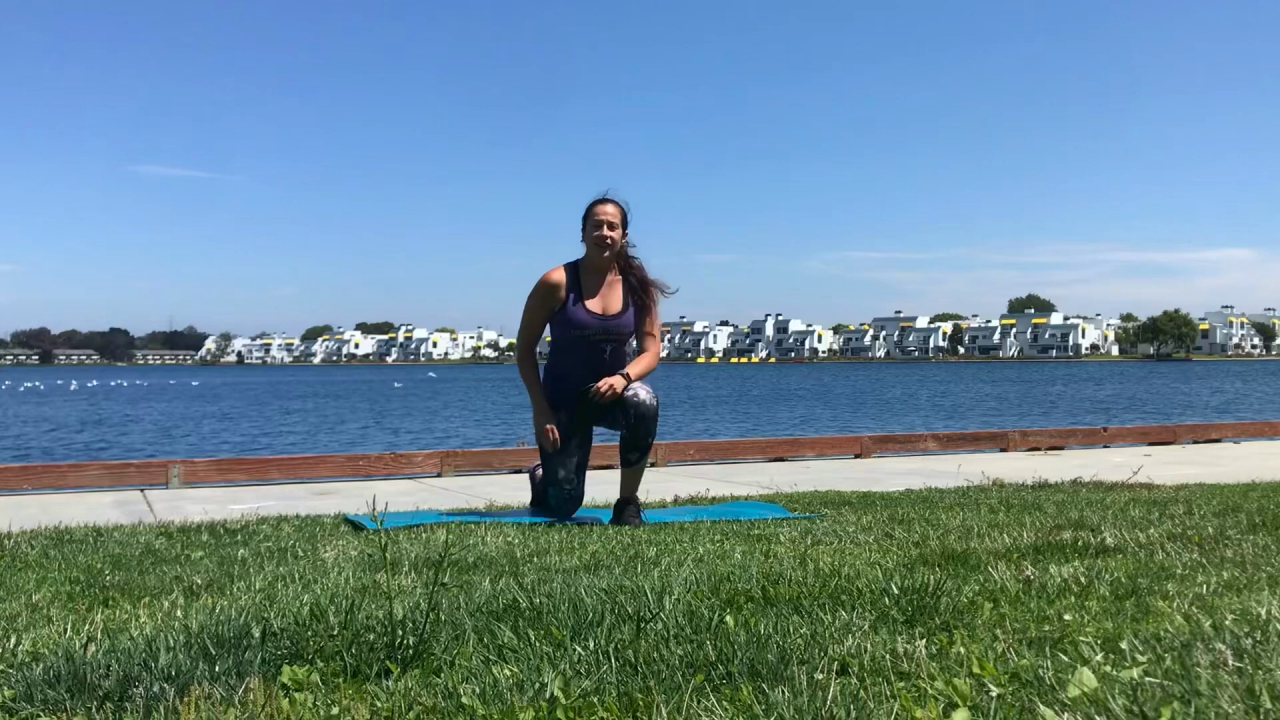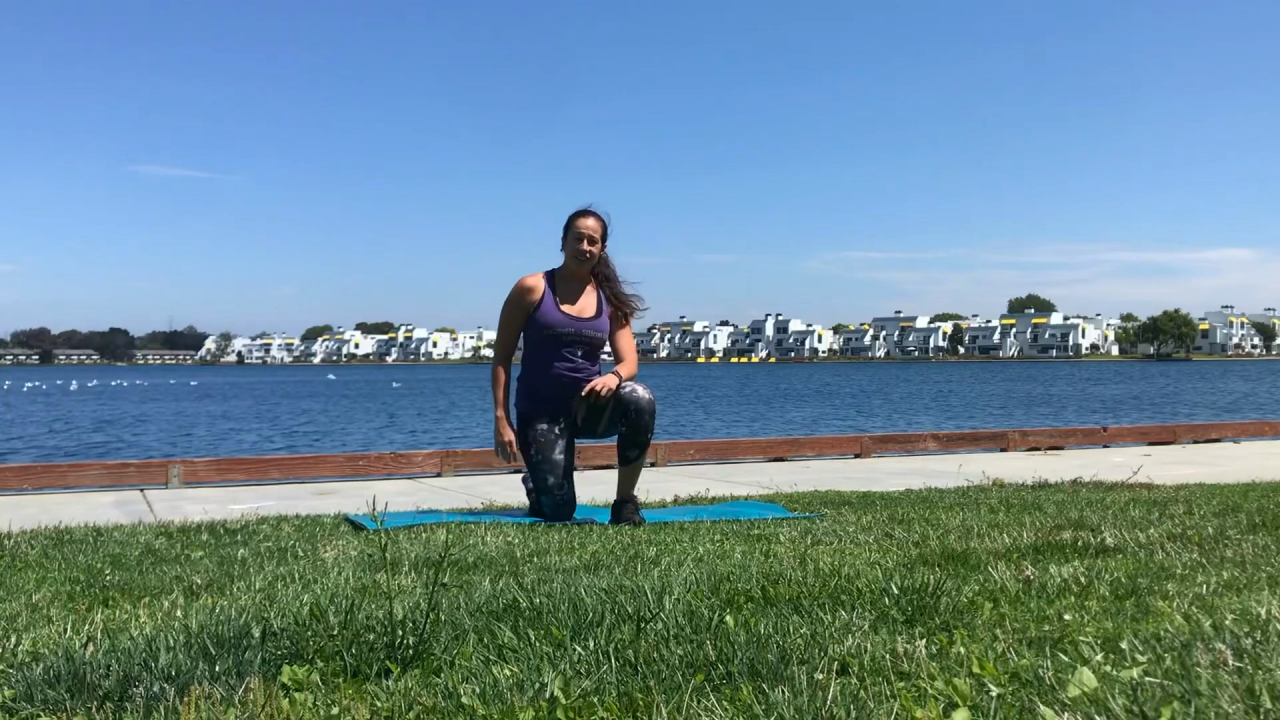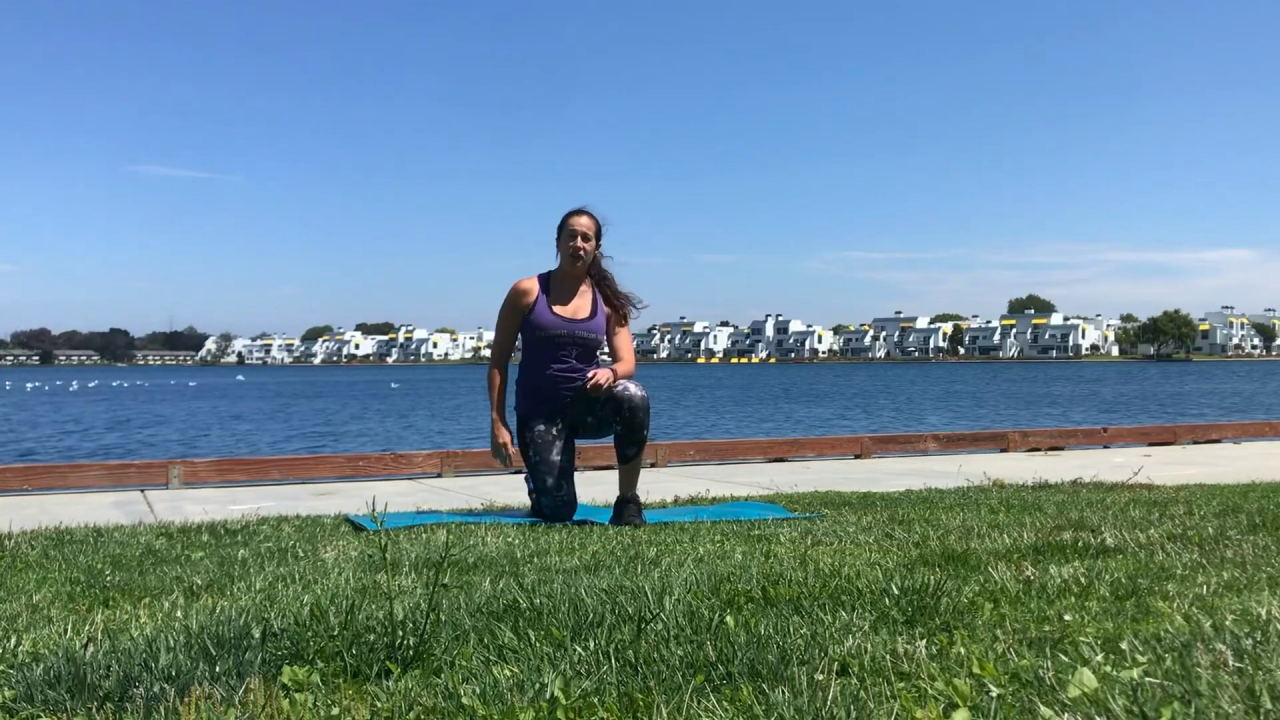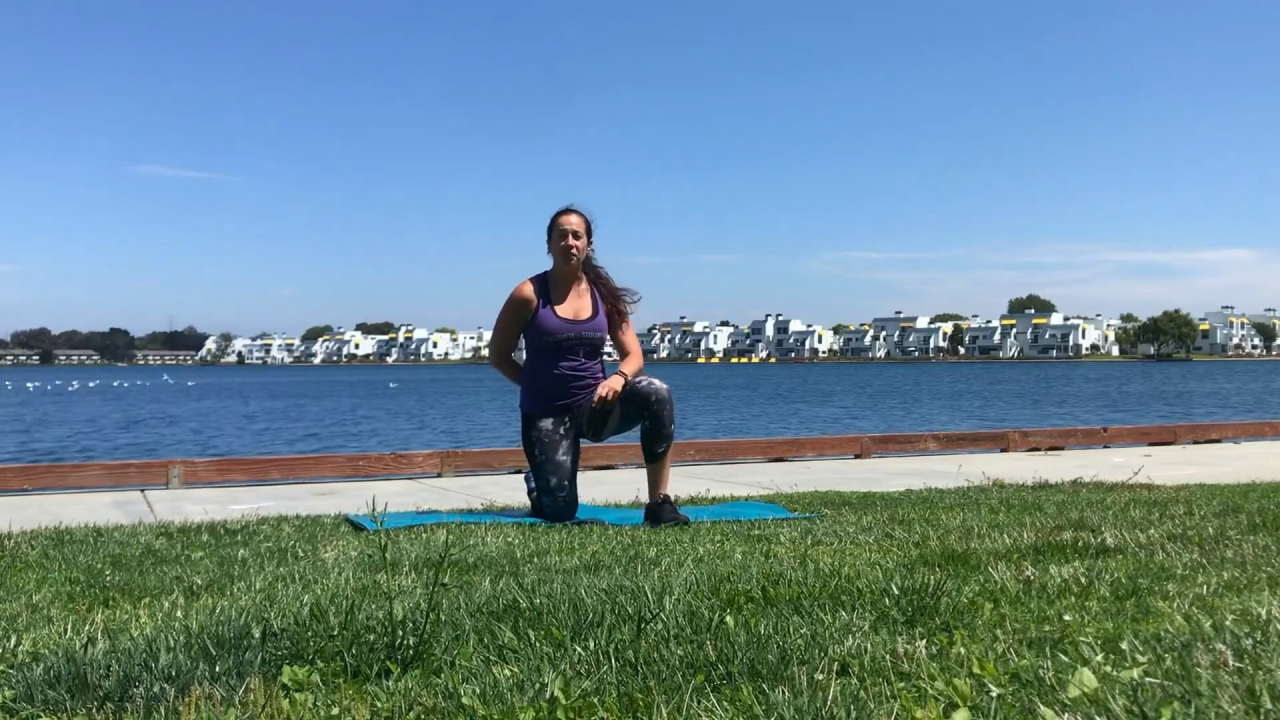
dt=0.7s
person 1, frame 1
left shoulder: (640, 285)
right shoulder: (556, 282)
left elbow: (651, 351)
right elbow: (525, 349)
left wrist: (623, 377)
right wrist: (540, 409)
left hip: (613, 389)
right hip: (563, 401)
left knee: (643, 402)
right knee: (565, 504)
left ankle: (628, 502)
right ankle: (542, 479)
person 1, frame 2
left shoulder: (611, 300)
right shoulder: (531, 289)
left elbow: (629, 361)
right elbow: (502, 357)
left wrist: (614, 377)
right wrist: (502, 419)
left hip: (590, 404)
right hip: (541, 412)
left knee: (639, 399)
right knee: (558, 510)
left ankle: (625, 502)
right ankle: (537, 486)
person 1, frame 3
left shoulder: (608, 300)
right shoulder: (527, 292)
left elbow: (627, 362)
right elbow: (498, 360)
left wrist: (609, 373)
right wrist: (498, 422)
left hip: (589, 406)
right hip: (540, 413)
left knee: (633, 396)
right knee: (559, 511)
left ankle: (628, 501)
right ankle: (537, 486)
person 1, frame 4
left shoulder: (606, 295)
right shoulder: (528, 295)
left elbow: (633, 355)
right elbow: (498, 355)
left wrist: (619, 378)
right wrist: (538, 388)
left hip: (594, 404)
right hip: (547, 413)
left knee: (655, 392)
right knee: (560, 511)
left ankle: (659, 504)
right ankle: (537, 486)
